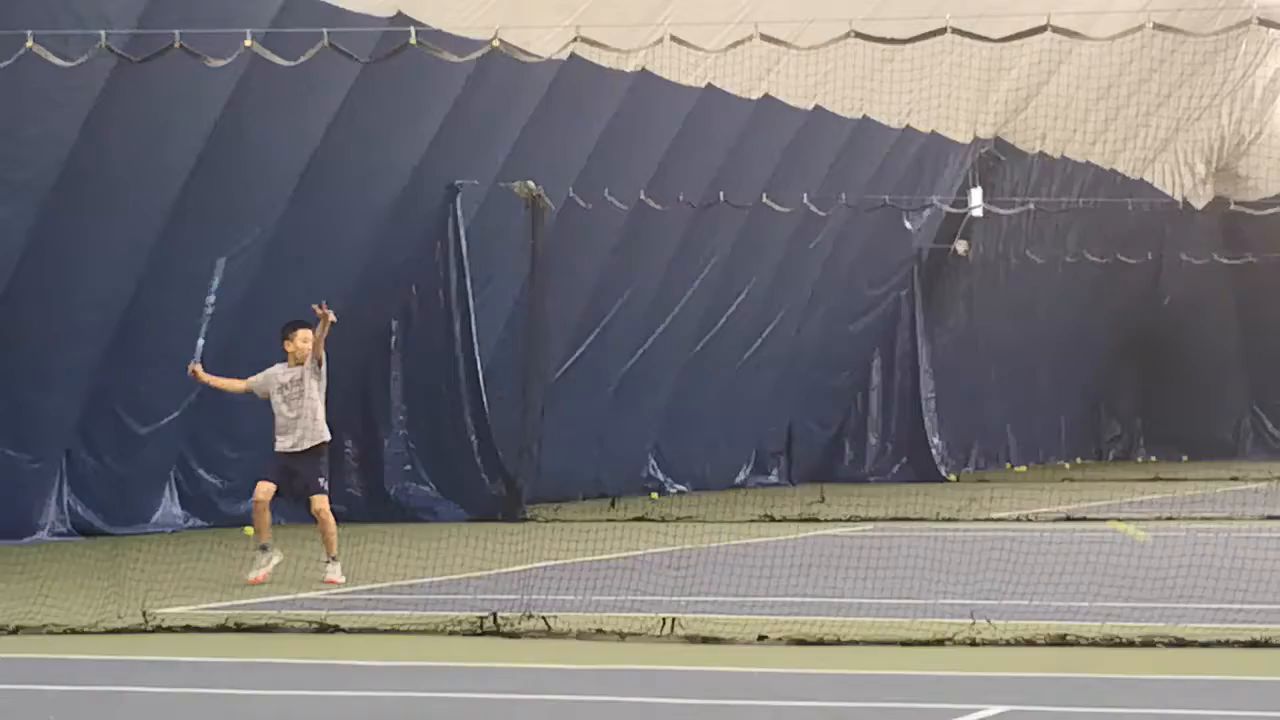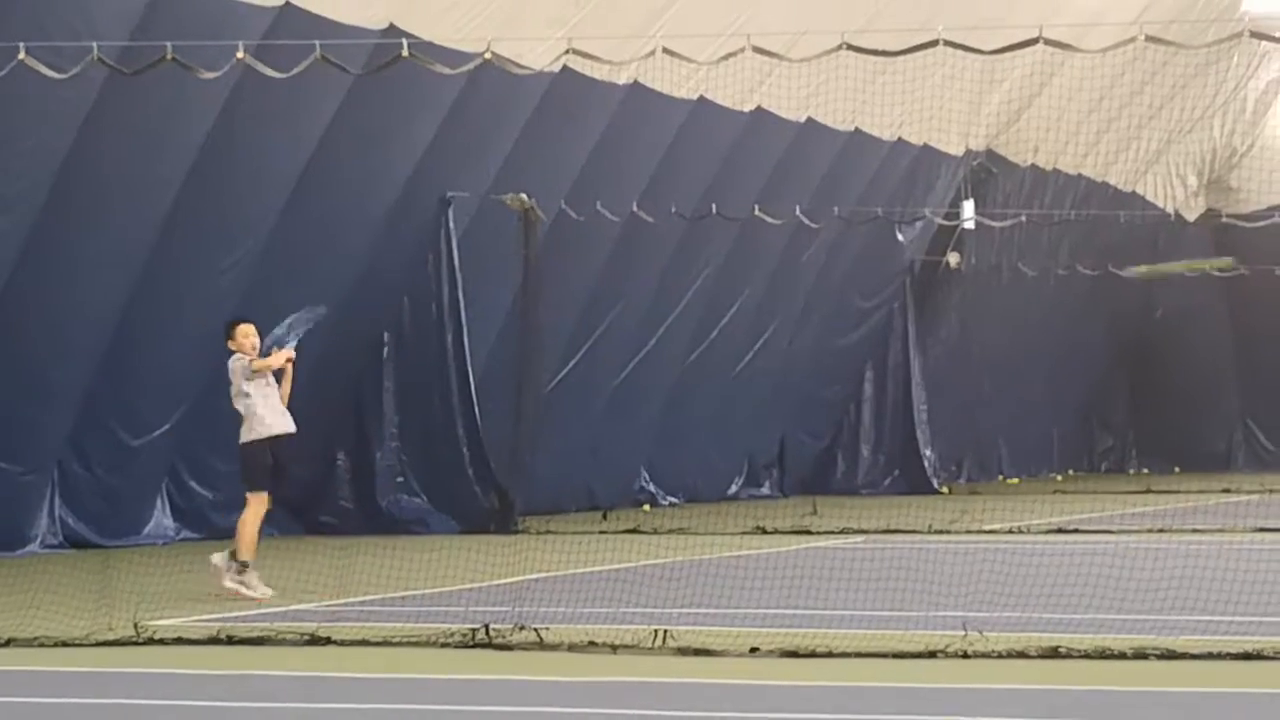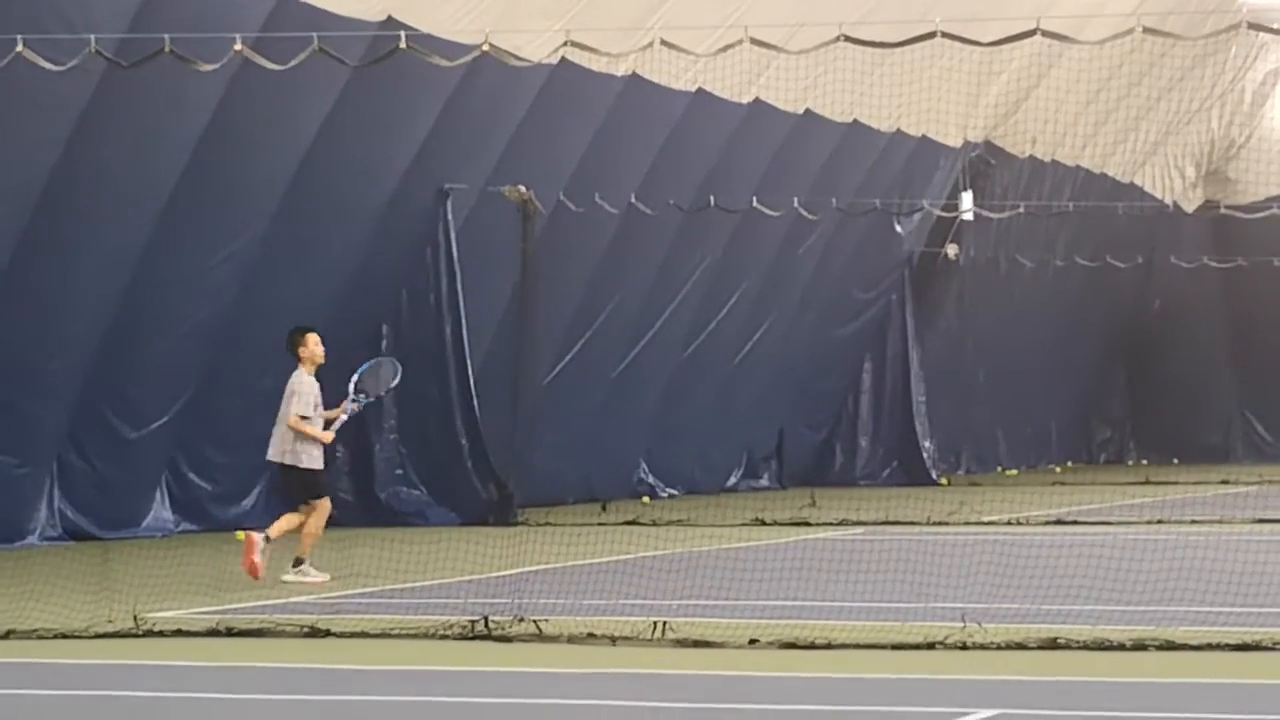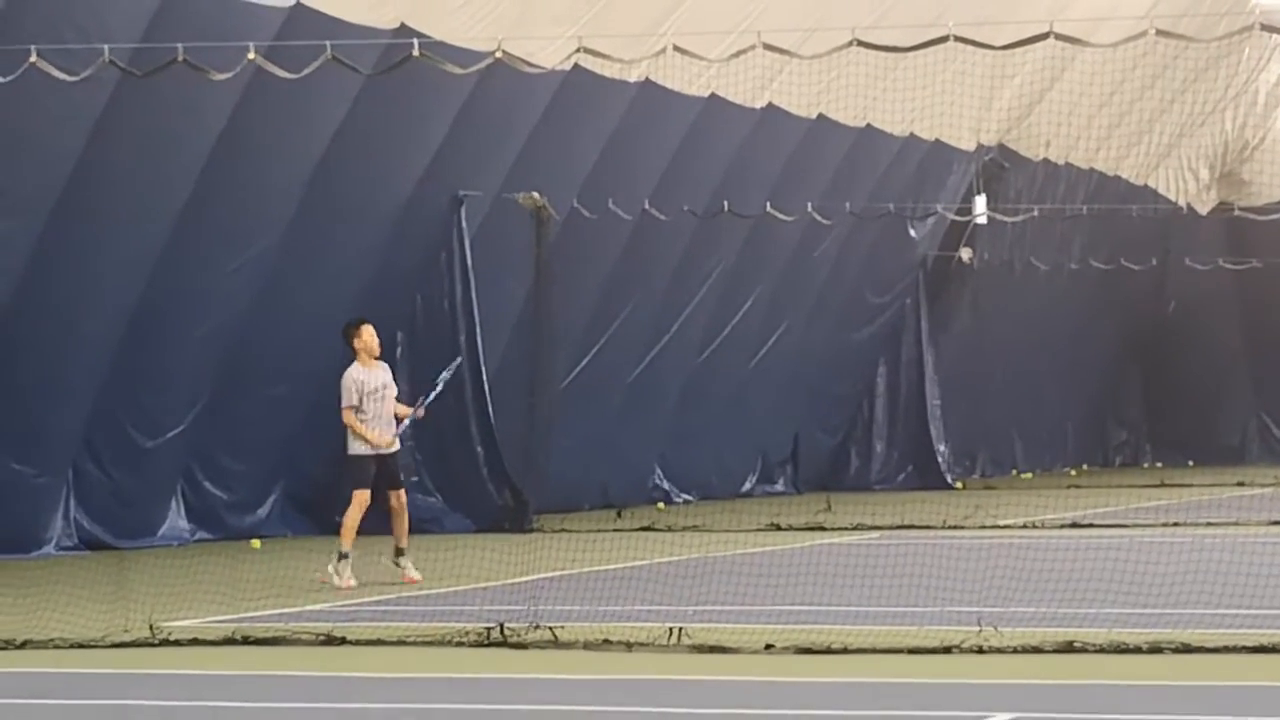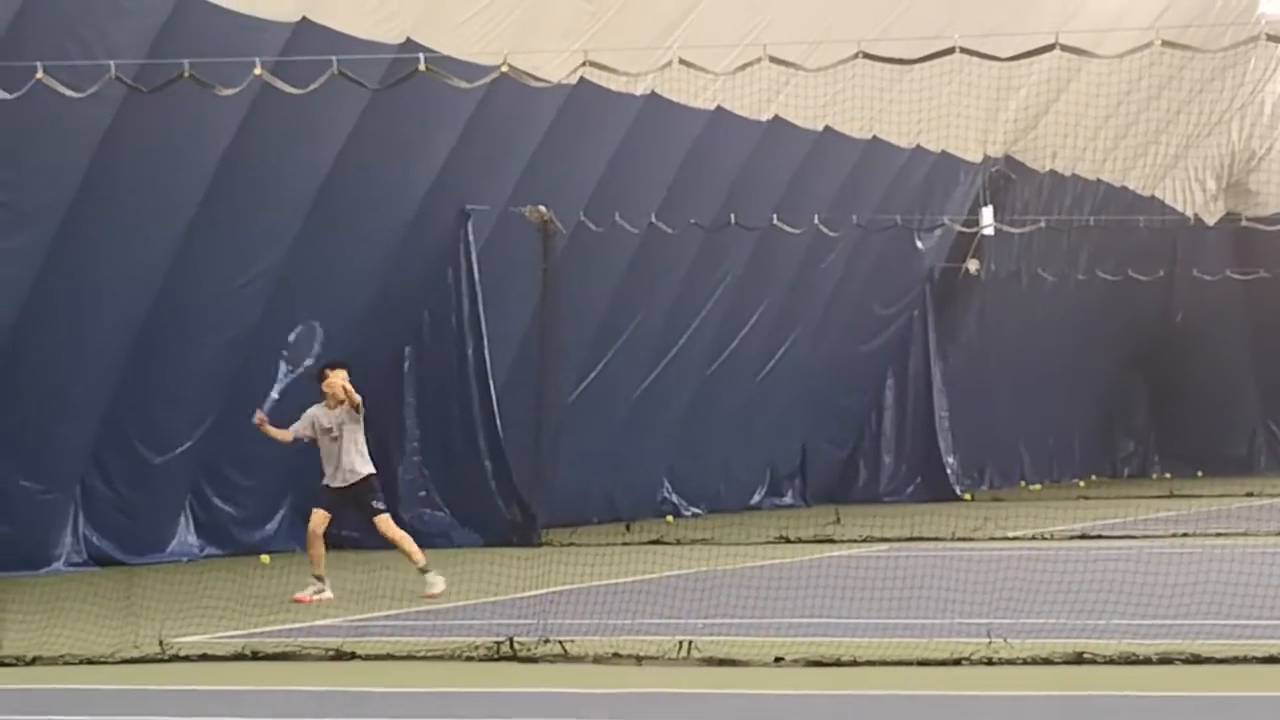
dt=0.7s
person 1, frame 1
left shoulder: (314, 365)
right shoulder: (273, 374)
left elbow: (318, 343)
right elbow: (242, 385)
left wrist: (324, 323)
right wrist: (205, 378)
left hip: (312, 448)
right hip: (285, 449)
left knee: (320, 507)
right knee: (260, 496)
left ankle: (333, 562)
right ankle: (266, 552)
person 1, frame 2
left shoulder: (263, 371)
right shoulder: (237, 362)
left elbow: (280, 402)
right elbow: (269, 364)
left wrist: (288, 369)
right wrist: (285, 355)
left hip: (272, 441)
right hip: (256, 441)
left knee: (259, 506)
right knee: (256, 504)
left ankle: (231, 559)
right ankle: (243, 572)
person 1, frame 3
left shoulder: (304, 381)
right shoulder: (305, 384)
right elbow: (293, 421)
left wrist: (338, 412)
right wrist: (320, 436)
left hip: (289, 457)
right hip: (301, 458)
left knee: (303, 513)
right knee: (322, 508)
left ankle: (263, 538)
right ankle: (299, 567)
person 1, frame 4
left shoulder: (384, 369)
right shoulder: (352, 376)
right elbow: (348, 417)
left wrist: (411, 411)
right wrist: (372, 438)
left hip: (388, 448)
right hip: (362, 450)
left knee: (399, 502)
right knee: (361, 500)
left ankle: (400, 558)
right ankle: (342, 563)
person 1, frame 5
left shoulder: (351, 407)
right shoulder: (313, 414)
left elbow: (355, 399)
right elbow: (287, 436)
left wrist: (344, 385)
right wrist: (265, 427)
left hip: (360, 478)
right hip: (332, 482)
left knee: (387, 529)
right knee: (314, 529)
left ankle: (427, 573)
right ankle: (319, 584)
